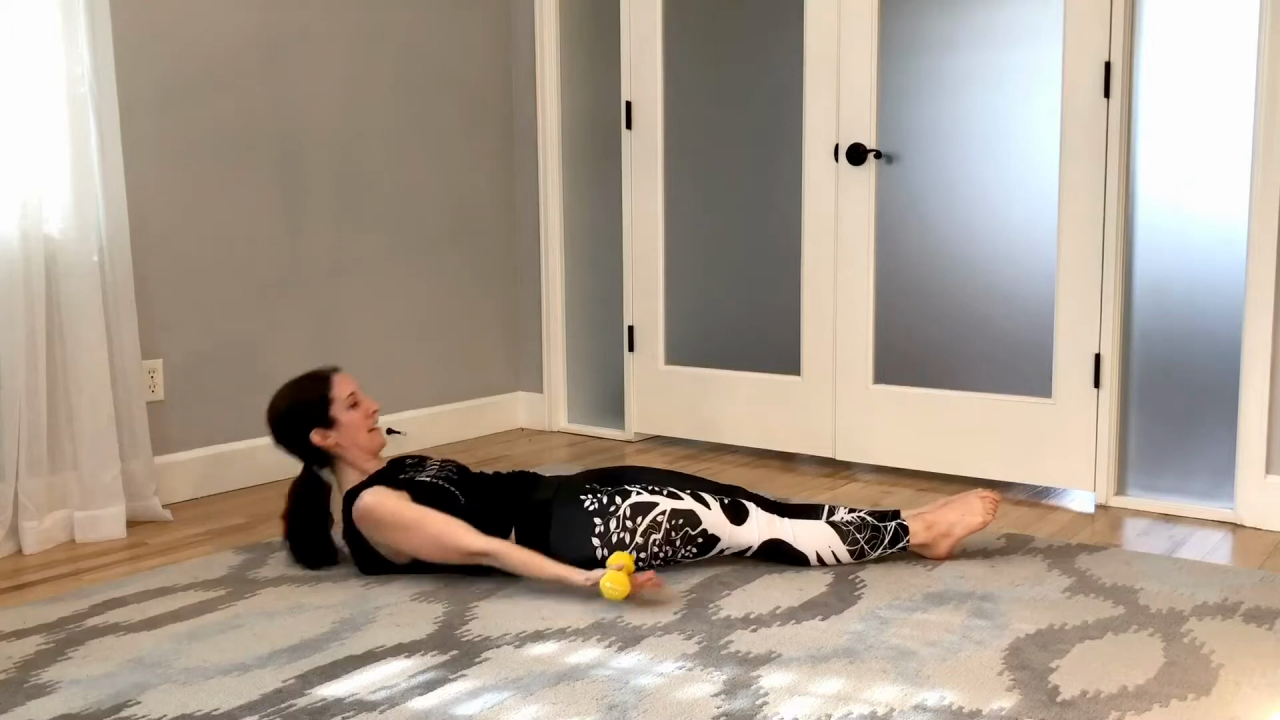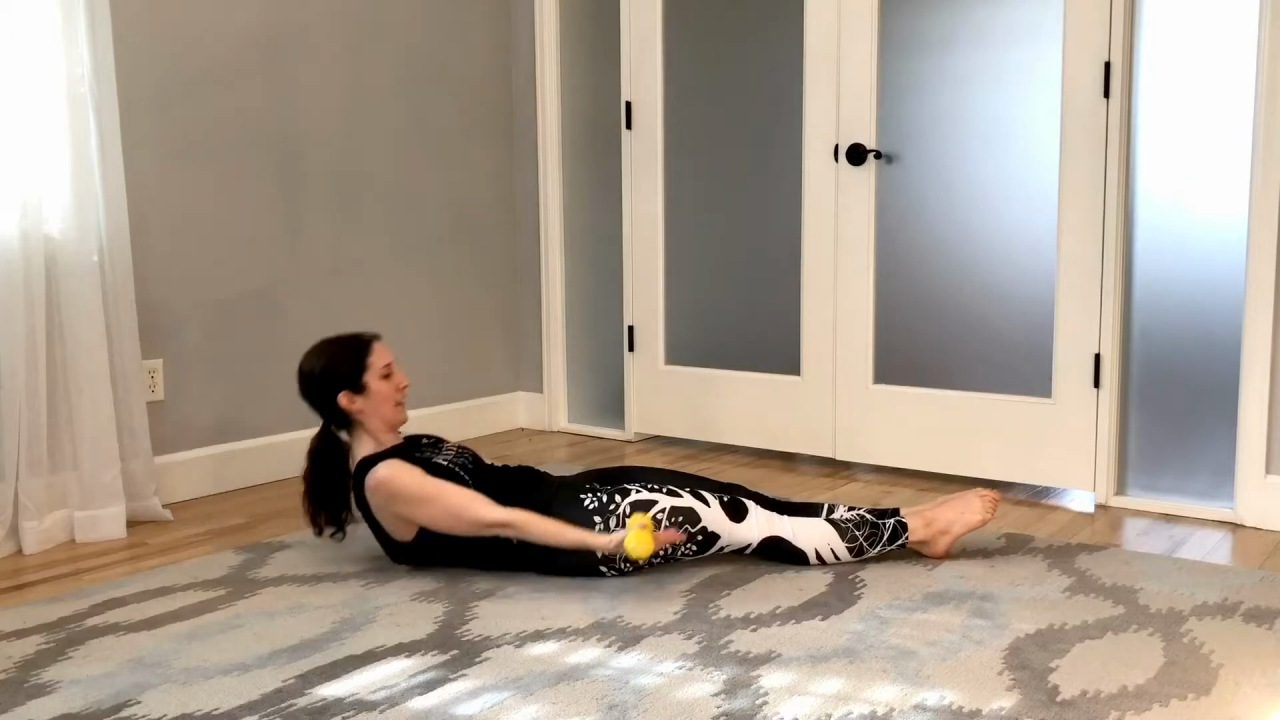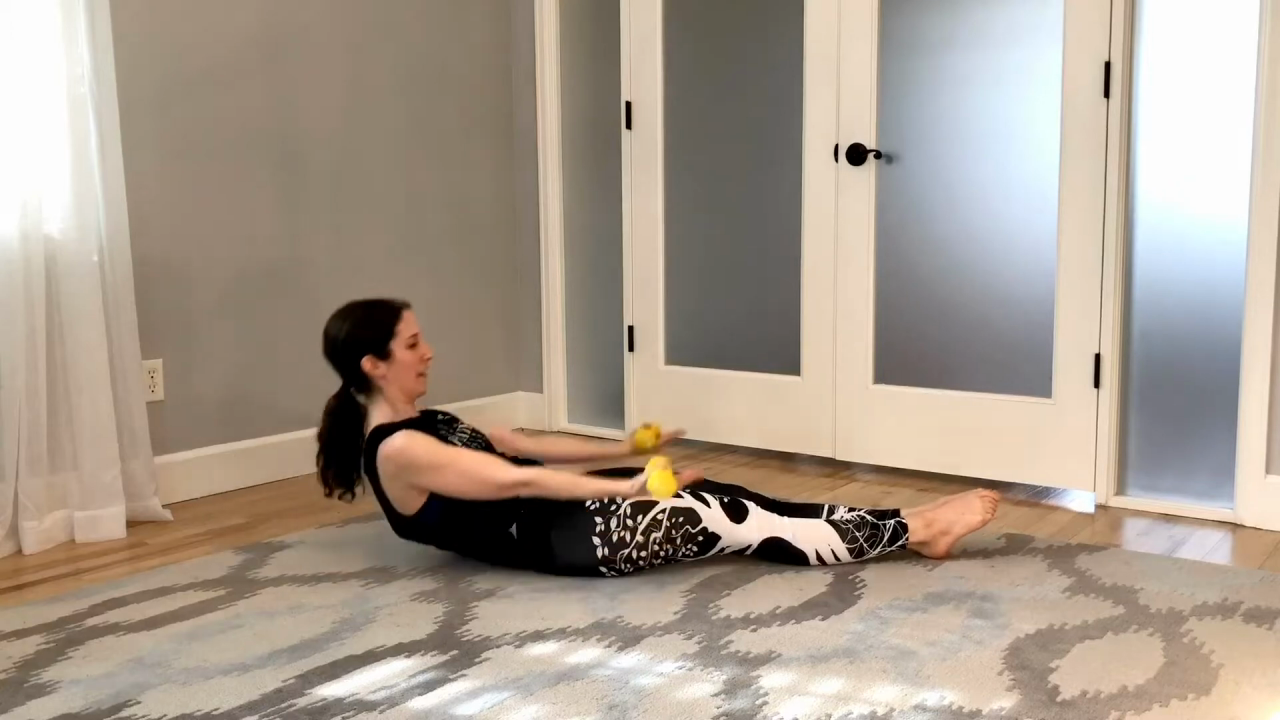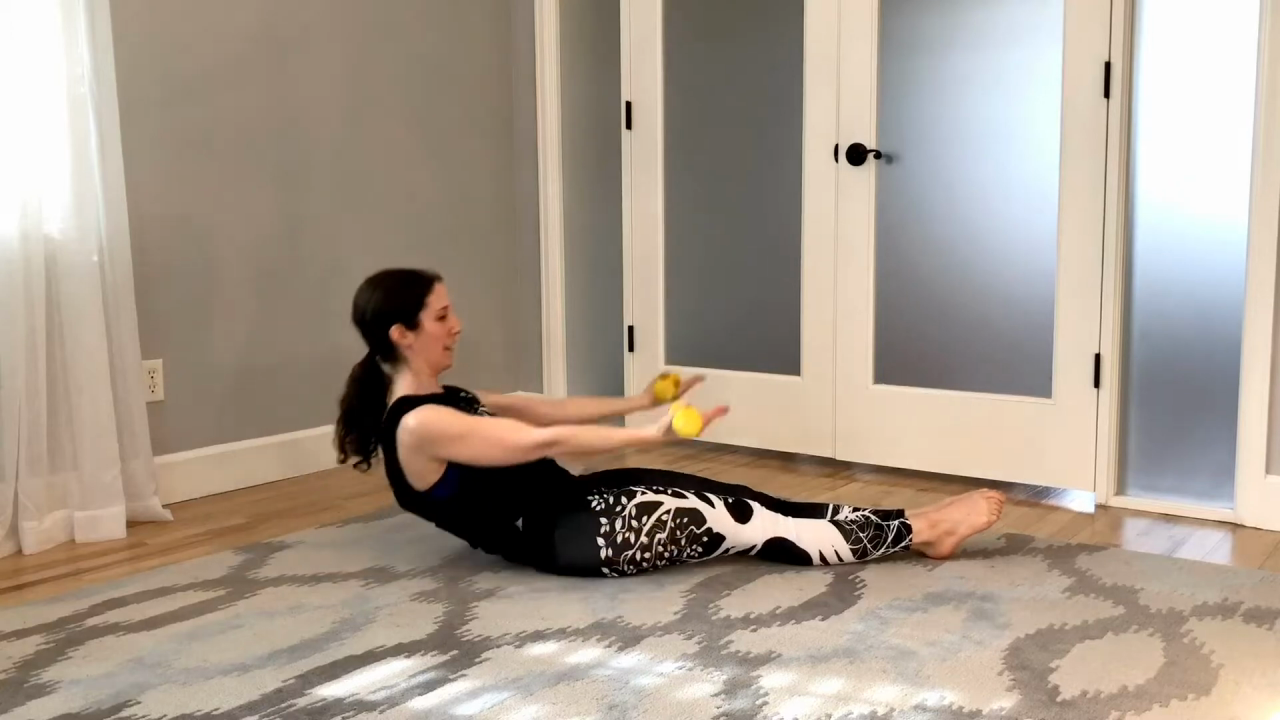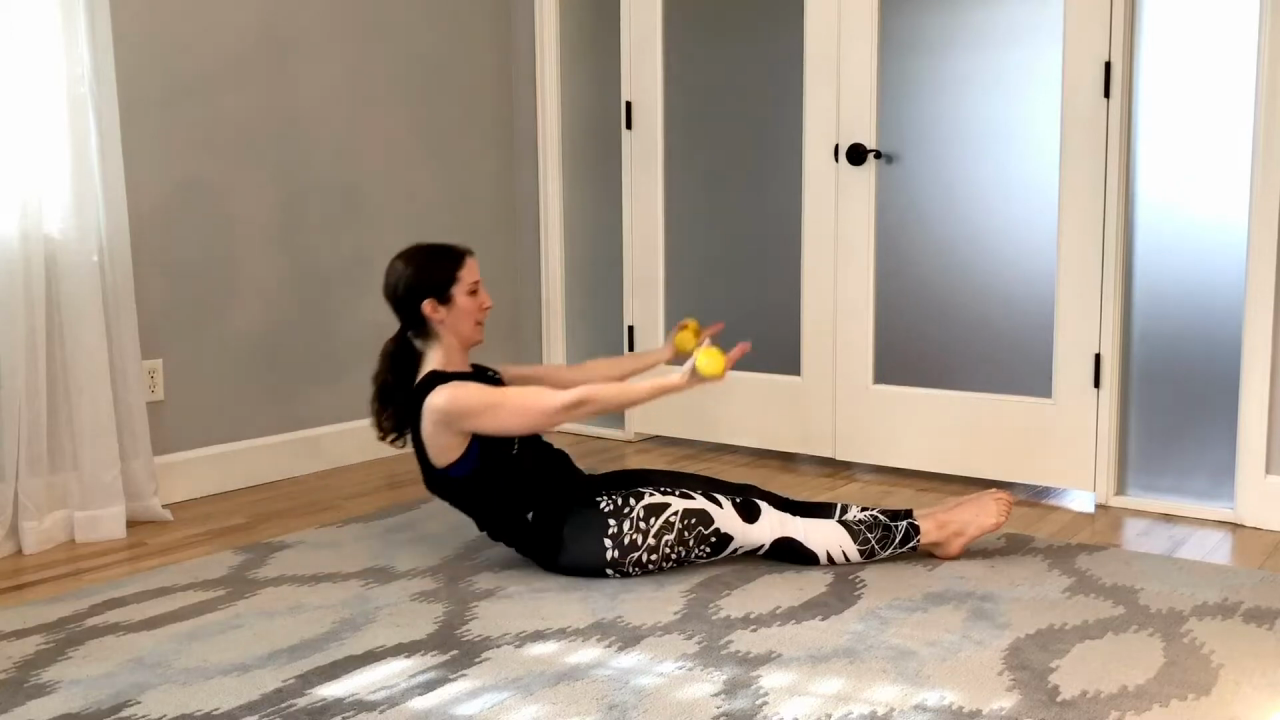
dt=0.1s
person 1, frame 1
left shoulder: (391, 473)
right shoulder: (369, 507)
right elbow: (480, 547)
right wrist: (584, 578)
left hip: (562, 504)
right hip: (563, 531)
left knee: (730, 506)
right knee: (741, 528)
left ankle: (896, 526)
right ankle: (909, 528)
person 1, frame 2
left shoulder: (407, 451)
right shoulder: (384, 480)
right elbow: (501, 520)
left wrist: (606, 530)
right wrist: (608, 541)
left hip: (571, 498)
right hip: (571, 532)
left knee: (734, 505)
right knee: (745, 525)
left ankle: (904, 524)
right ankle: (912, 528)
person 1, frame 3
left shoulder: (422, 423)
right shoulder: (397, 451)
left elbow: (518, 446)
right elbow: (526, 479)
left wrist: (625, 463)
right wrist: (627, 486)
left hip: (563, 514)
right hip: (559, 539)
left knee: (736, 505)
right knee: (737, 524)
left ankle: (902, 525)
right ankle: (910, 532)
person 1, frame 4
left shoulder: (440, 398)
right shoulder: (417, 425)
left elbow: (542, 410)
right elbow: (547, 442)
left wrist: (637, 401)
right wrist: (652, 435)
left hip: (576, 500)
right hip: (566, 537)
left knee: (744, 506)
right knee: (741, 523)
left ankle: (910, 525)
right ankle: (916, 530)
person 1, frame 5
left shoulder: (469, 376)
right shoulder: (445, 402)
left elbow: (561, 380)
right elbow: (575, 401)
left wrist: (657, 356)
right wrist: (677, 379)
left hip: (582, 503)
right hip: (572, 537)
left knee: (748, 502)
right knee: (749, 525)
left ankle: (917, 525)
right ankle: (924, 531)
